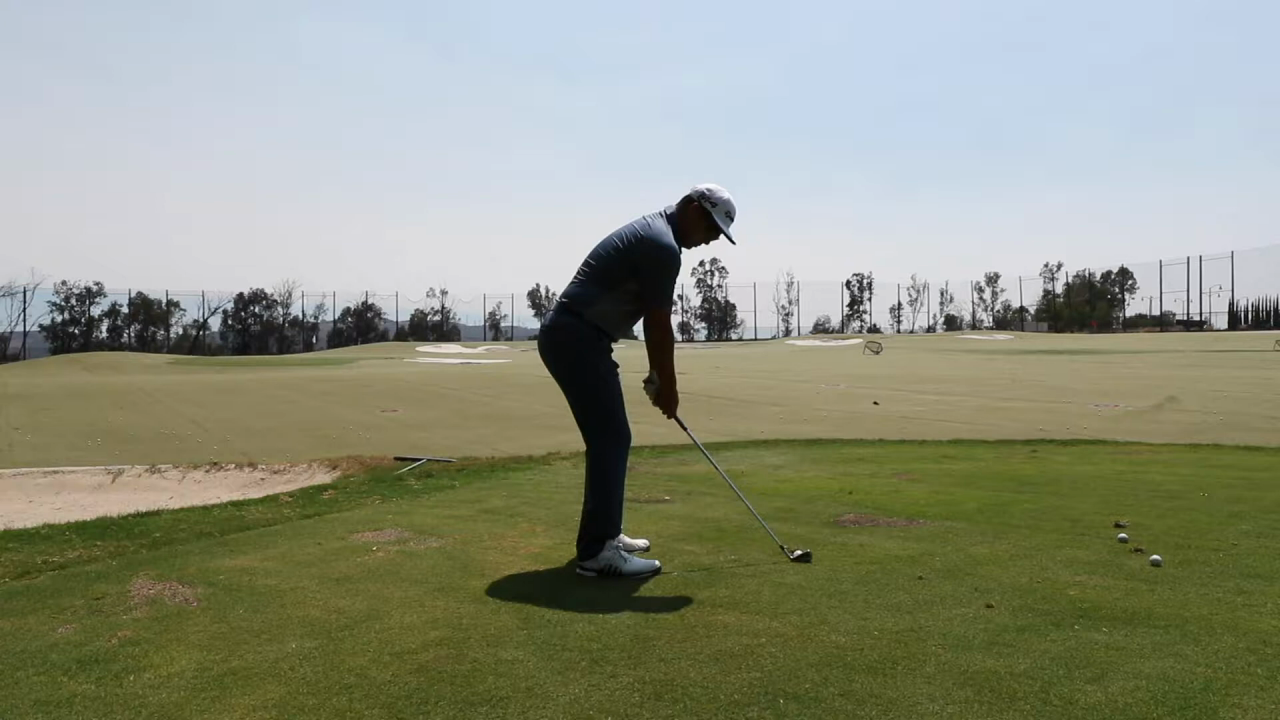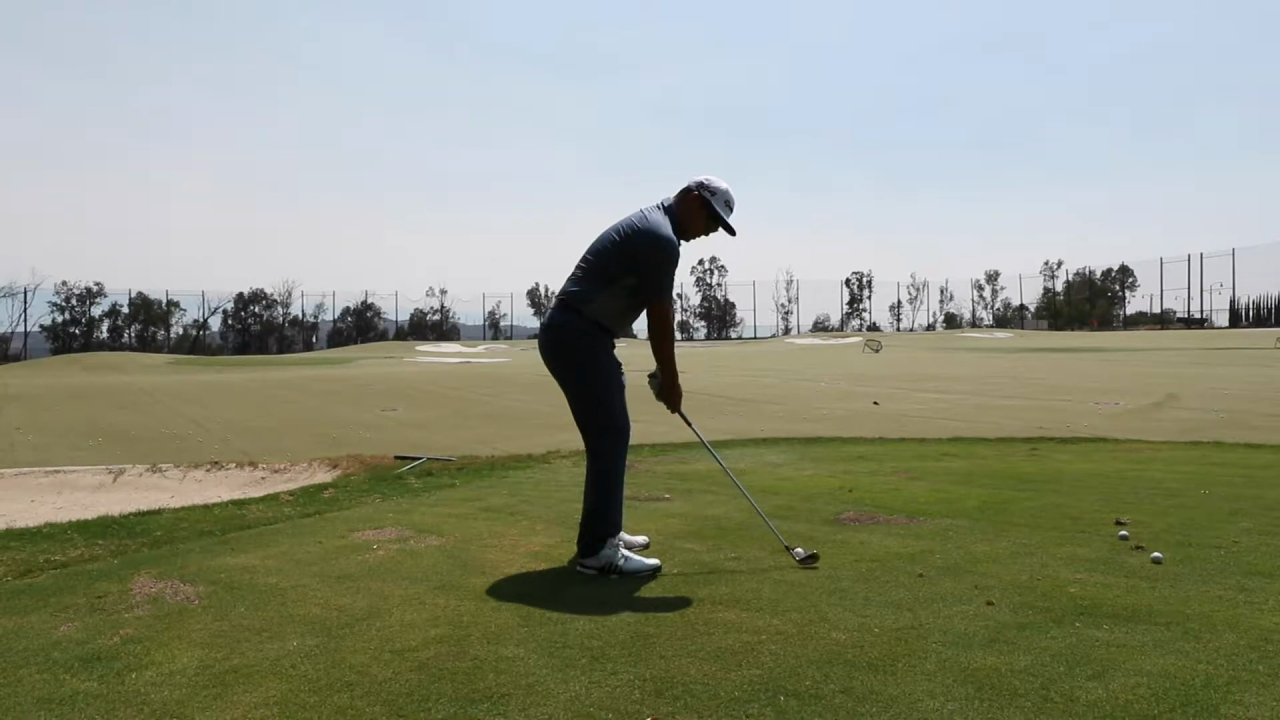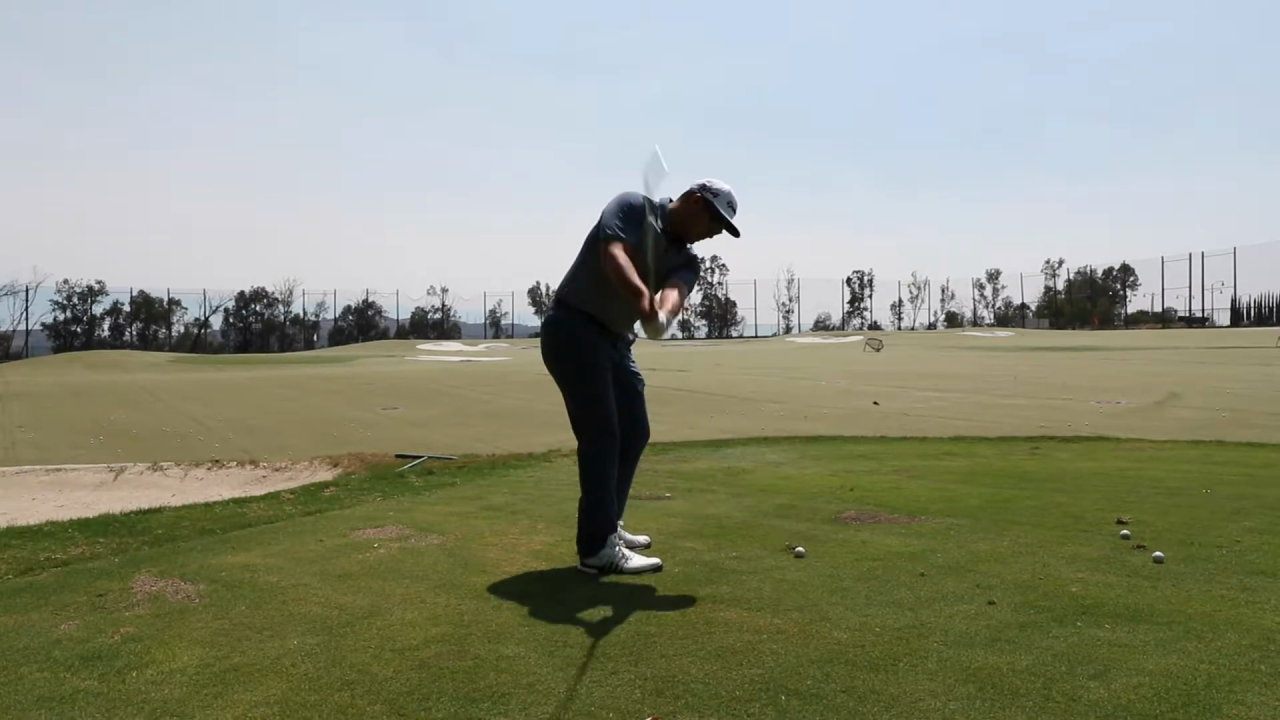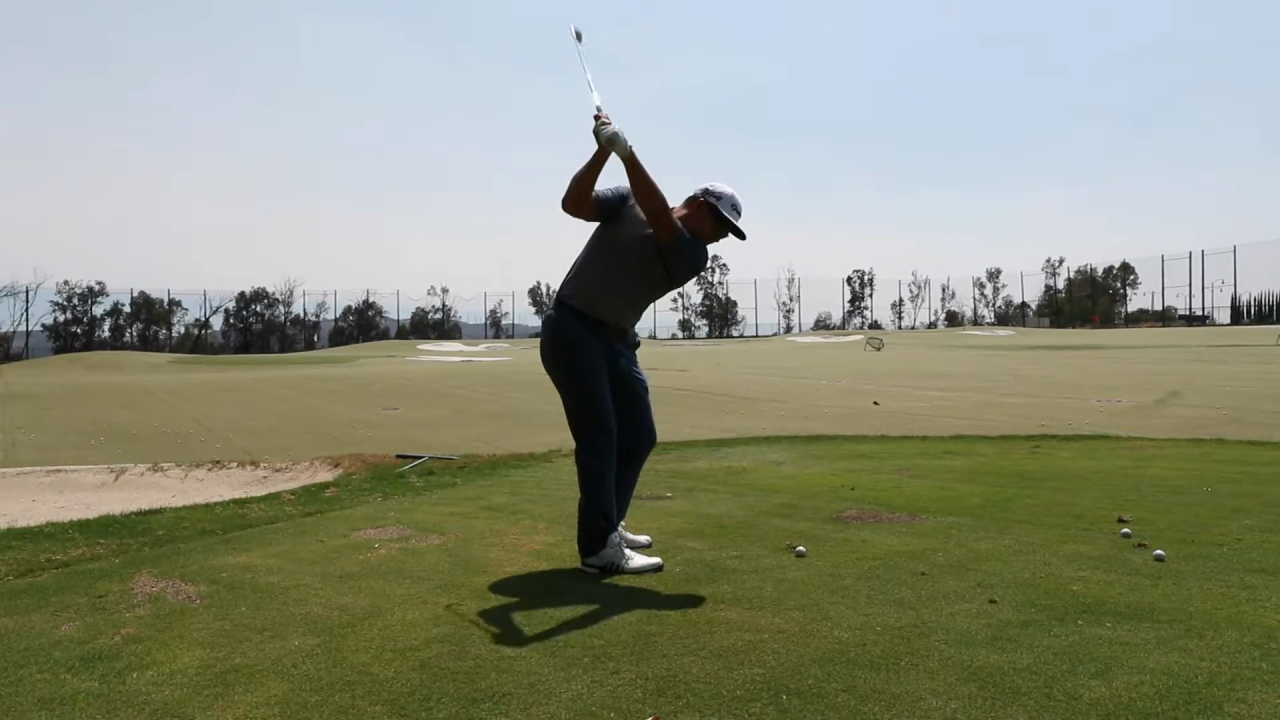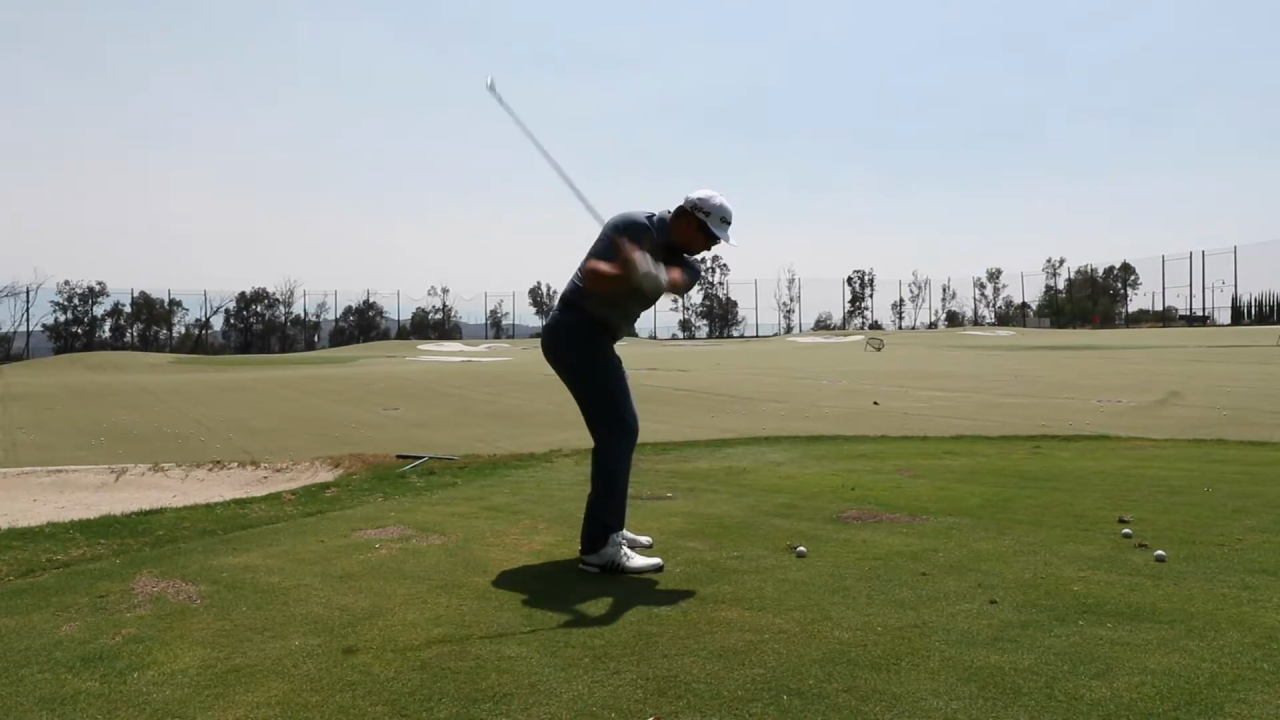
dt=1s
person 1, frame 1
left shoulder: (653, 232)
right shoulder: (663, 246)
left elbow: (654, 320)
right elbow: (659, 325)
left wrist: (656, 376)
right wrist: (668, 386)
left hip: (573, 336)
right hip: (576, 339)
left knee: (609, 437)
right knee: (611, 439)
left ankle: (602, 533)
right ankle: (596, 551)
person 1, frame 2
left shoulder: (657, 231)
right shoulder: (658, 237)
left elbow: (663, 311)
right elbow: (659, 319)
left wrist: (664, 373)
right wrist: (671, 380)
left hip: (586, 336)
right hip: (575, 337)
left knee: (612, 434)
right knee: (609, 437)
left ankle: (604, 531)
right ankle: (597, 549)
person 1, frame 3
left shoulder: (687, 260)
right shoulder: (634, 208)
left elbow: (673, 293)
right elbow: (612, 254)
left wrist: (660, 315)
right wrist: (641, 296)
left hip: (614, 338)
right hip: (572, 329)
left knee: (633, 434)
right knee: (601, 434)
left ankle: (606, 527)
right ankle: (597, 548)
person 1, frame 4
left shoulder: (692, 256)
right shoulder: (627, 200)
right elbow: (573, 203)
right wrist: (603, 151)
left hip: (615, 341)
right hip: (570, 328)
left knee: (638, 437)
right knee: (598, 435)
left ankle: (608, 526)
right ankle: (598, 548)
person 1, frame 5
left shoulder: (688, 262)
right shoulder: (635, 225)
left elbow: (678, 282)
right elbow: (591, 274)
left wrist: (656, 276)
right wrist: (628, 273)
left hip: (582, 336)
right hip: (577, 333)
left knee: (614, 432)
right knee: (618, 432)
left ankle: (605, 527)
right ankle: (599, 548)
